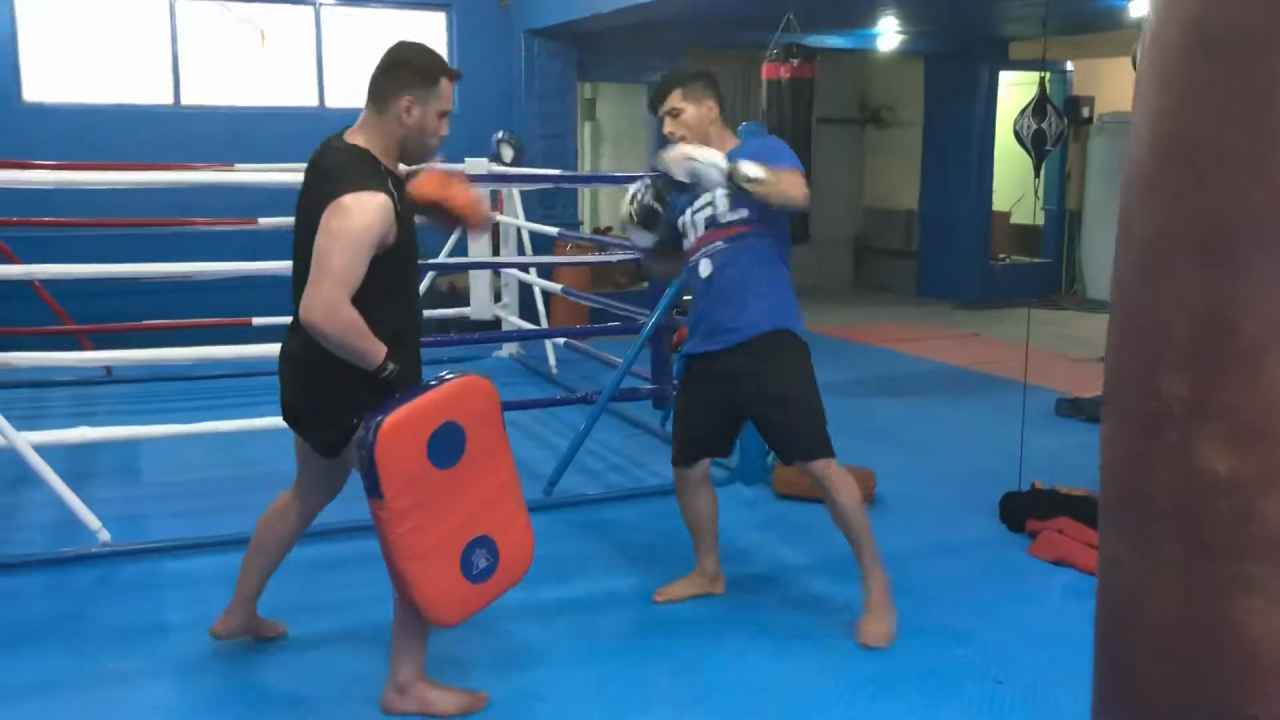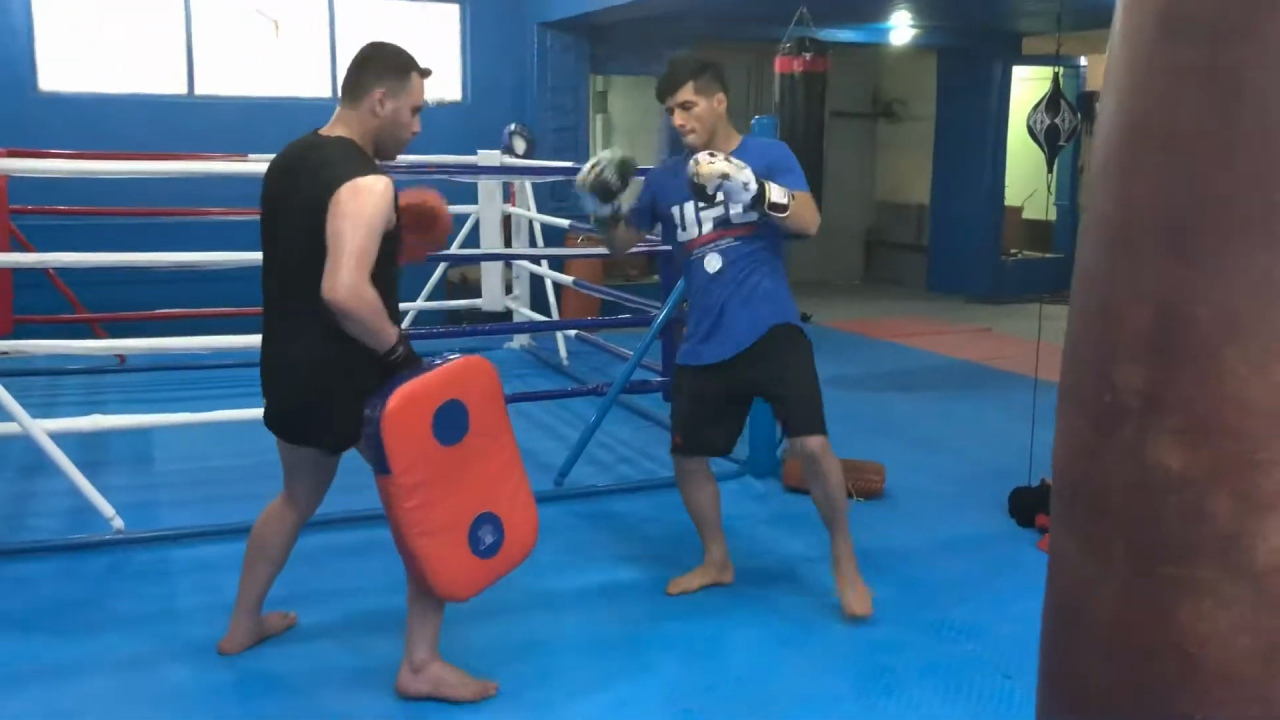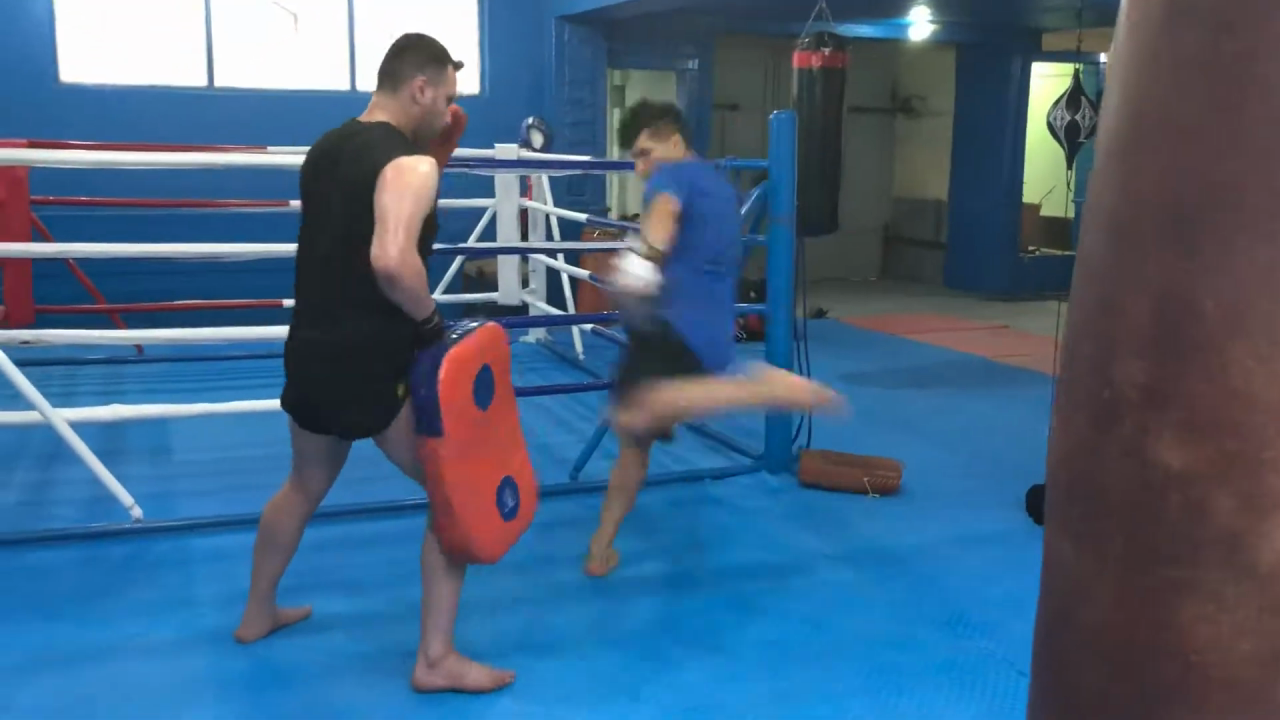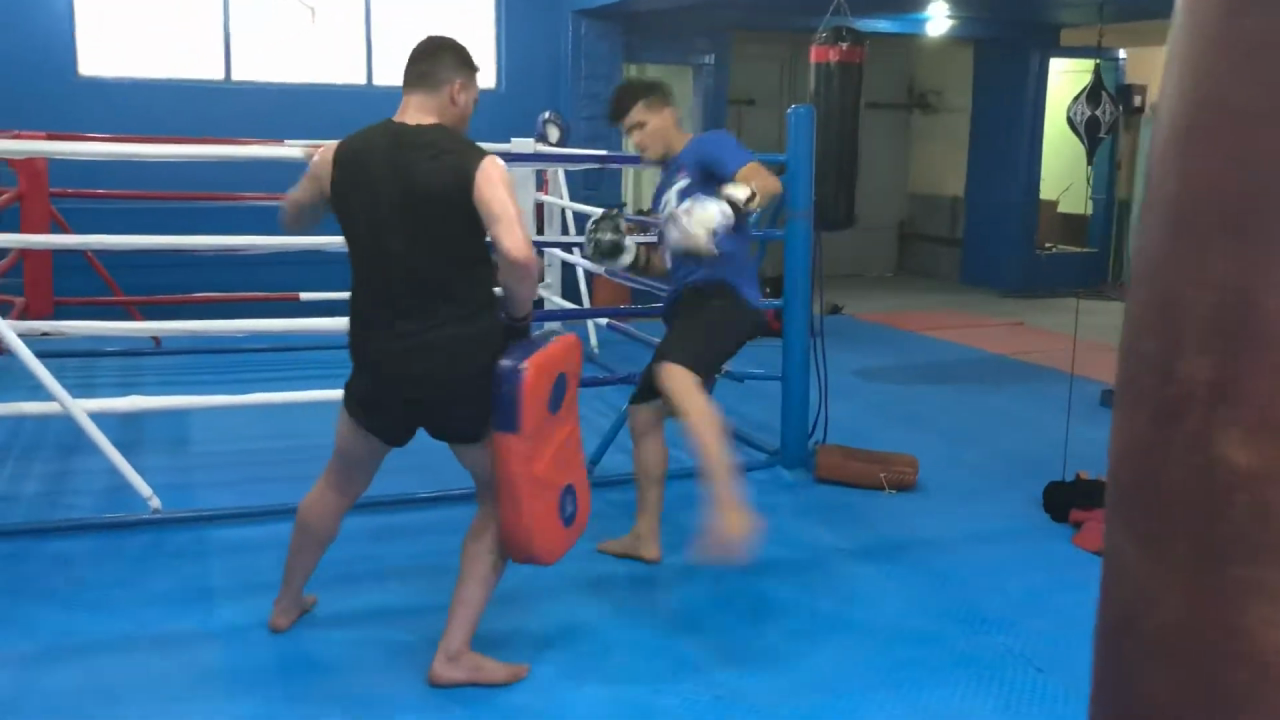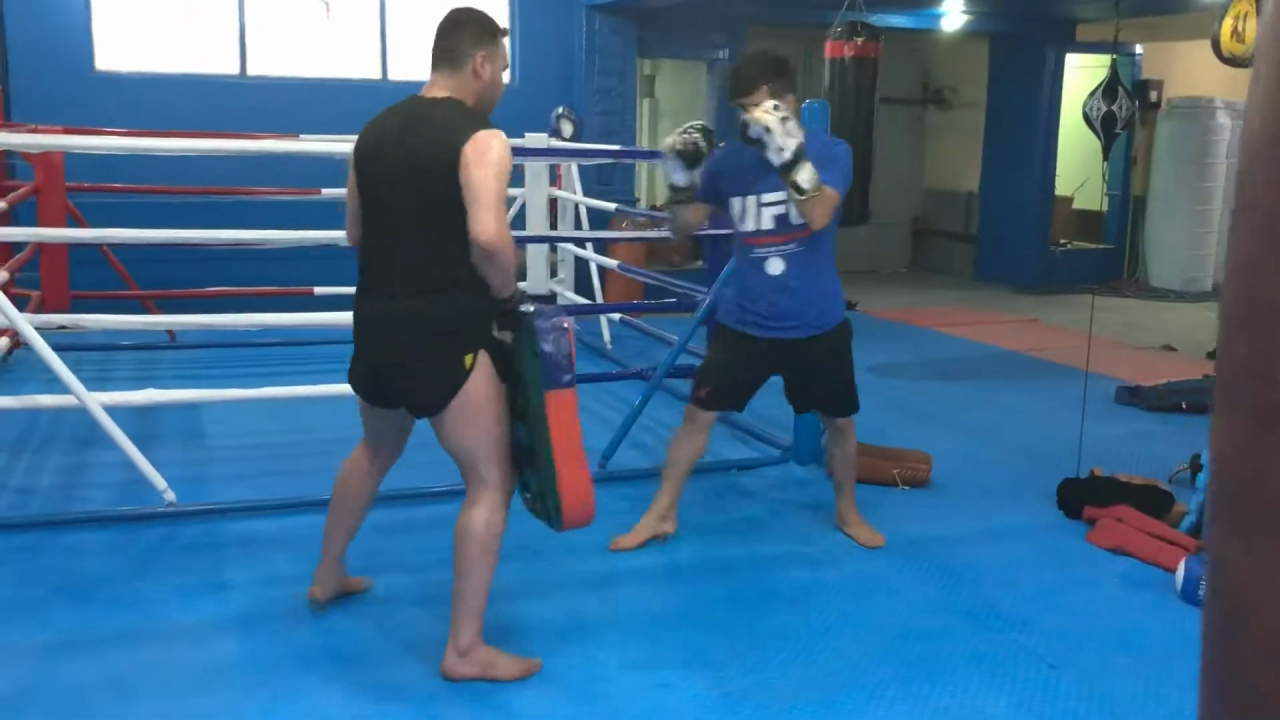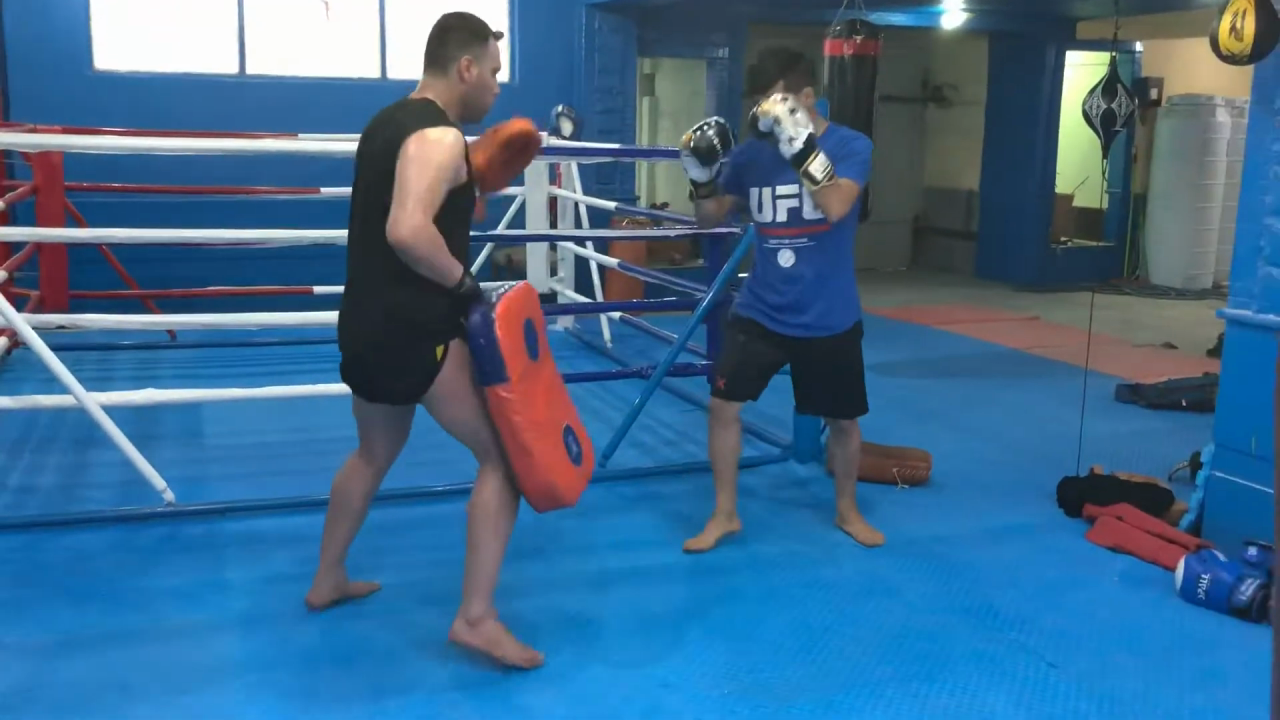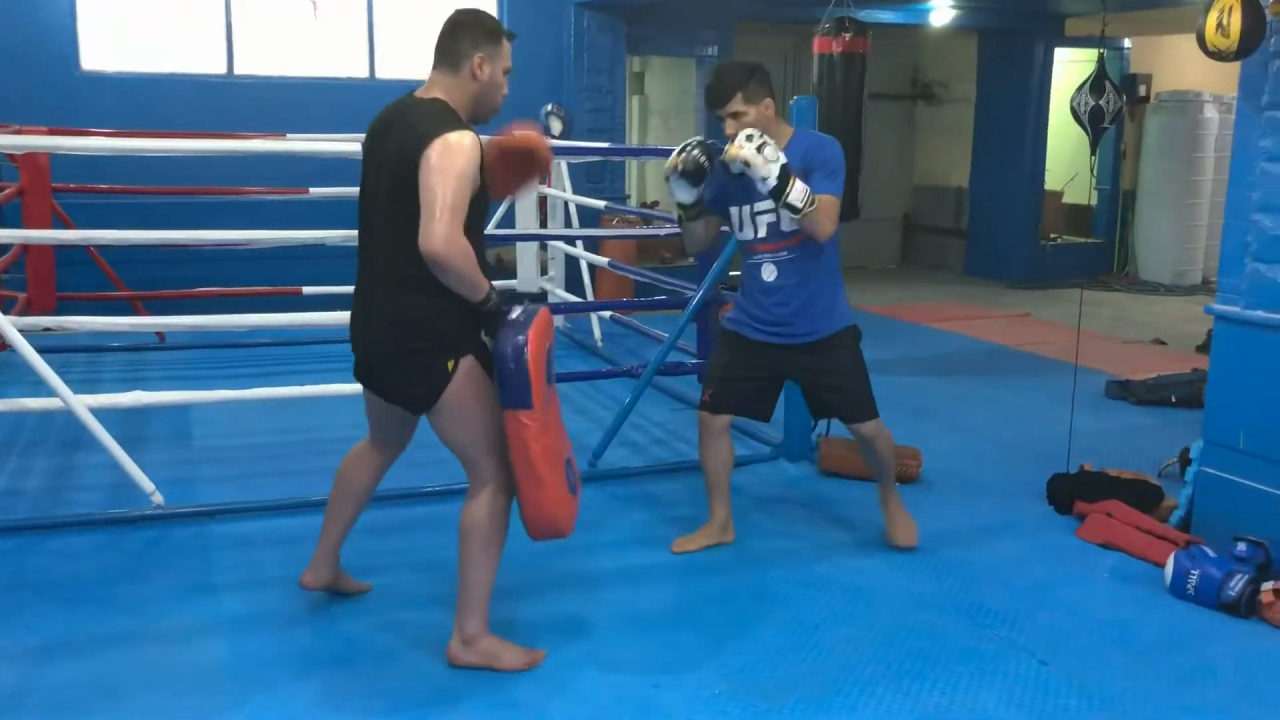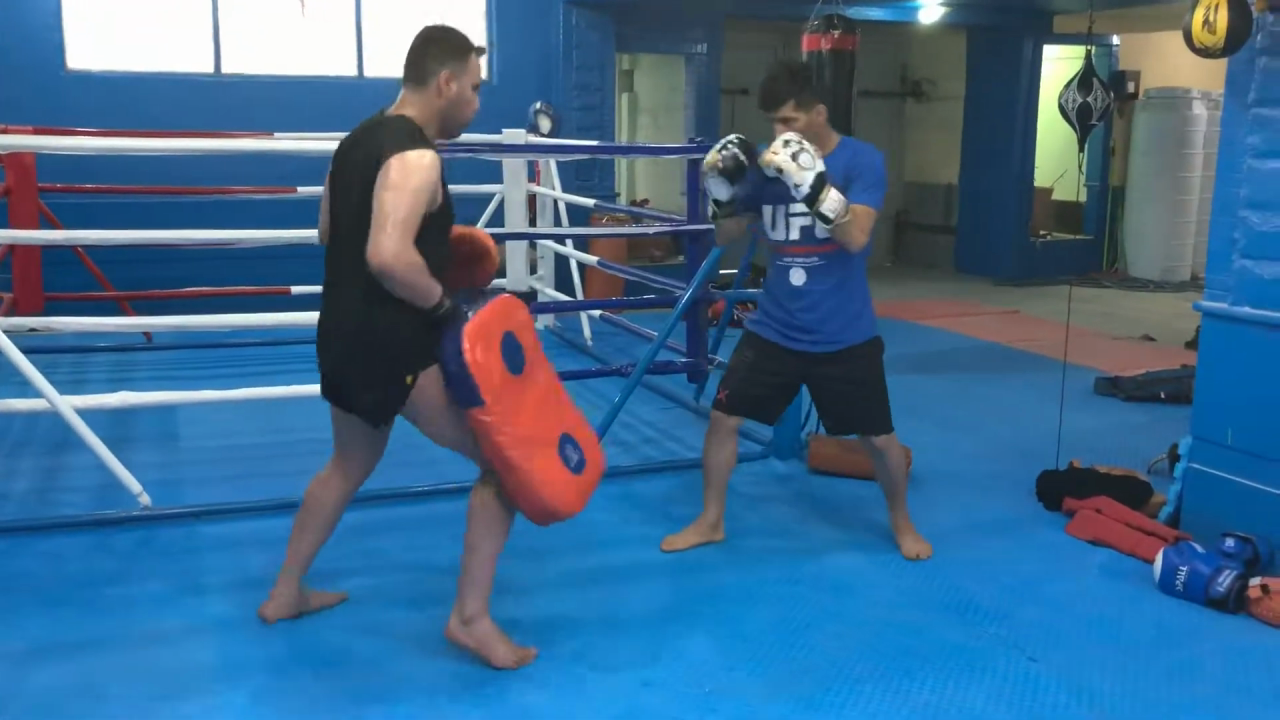
dt=0.3s
person 1, frame 1
left shoulder: (339, 152)
right shoulder: (366, 199)
right elbow: (324, 310)
left wrist: (420, 196)
right wrist: (391, 367)
left hip: (309, 375)
right hip: (354, 383)
left knee: (306, 494)
left ankle: (237, 617)
person 1, frame 2
left shoulder: (290, 160)
right shoulder: (366, 183)
right elbow: (344, 292)
right wrist: (398, 350)
left hip: (287, 367)
right hip: (346, 372)
left knee: (298, 498)
left ankle: (243, 624)
right ankle: (421, 667)
person 1, frame 3
left shoulder: (326, 149)
right shoulder: (412, 163)
right elbow: (392, 261)
right wrist: (431, 322)
left hip: (312, 353)
right hip: (378, 360)
left knee: (302, 487)
left ankle: (258, 613)
right ankle: (436, 659)
person 1, frame 4
left shoulder: (341, 154)
right shoulder: (478, 165)
left elbow: (291, 217)
right elbow: (518, 254)
right wrist: (521, 315)
left hip: (380, 361)
right hip: (465, 359)
left knee: (339, 485)
right knee: (504, 496)
left ankle: (286, 603)
right ankle: (454, 654)
person 1, frame 5
left shoulder: (377, 130)
right shoulder: (482, 138)
left elbow: (357, 232)
right elbow: (488, 238)
right wrist: (508, 294)
left hip: (378, 327)
right hip: (446, 335)
left knee: (375, 451)
right knee: (491, 481)
left ankle: (327, 576)
right ankle: (465, 648)
person 1, frame 6
left shoulder: (385, 123)
right shoulder: (439, 136)
right elbow: (407, 232)
left wrist: (476, 179)
right wrist: (464, 284)
left hip: (365, 321)
right hip: (419, 326)
left knee: (374, 453)
right knee: (503, 455)
left ankle: (328, 580)
right ankle: (476, 617)
person 1, frame 7
left shoulder: (391, 119)
right shoulder: (456, 139)
right elbow: (440, 245)
right wrist: (489, 297)
left hip: (377, 319)
right hip: (433, 332)
left knee: (382, 444)
right knee: (493, 473)
left ankle: (323, 565)
right ankle: (471, 637)
person 1, frame 8
left shoulder: (358, 141)
right shoulder: (416, 158)
right elbow: (387, 258)
right wrist: (443, 304)
left hip: (343, 336)
right hip: (398, 344)
left knee: (350, 465)
left ankle: (285, 594)
right ankle: (471, 617)
person 2, frame 1
left shoulder: (762, 152)
right shoulder: (683, 186)
left elbow: (795, 195)
right elbow: (667, 261)
left wrist: (724, 166)
right wrist: (649, 224)
left hip: (768, 336)
right hip: (705, 346)
left knee: (818, 463)
right knee: (689, 465)
left ankle: (873, 585)
right ankle: (709, 571)
person 2, frame 2
left shoulder: (768, 154)
right shoulder: (665, 179)
left elbow: (808, 222)
right elbow: (620, 244)
left wrist: (744, 183)
right wrist: (601, 203)
left hip: (770, 330)
right hip: (703, 346)
left knee: (812, 445)
right knee: (688, 458)
left ankle: (845, 564)
right ankle: (716, 560)
person 2, frame 3
left shoulder: (678, 177)
right shoulder: (716, 192)
left elbow: (659, 219)
left wrist: (633, 266)
left hip: (677, 326)
right hip: (705, 341)
left knee: (638, 419)
right knee: (632, 432)
left ankle: (780, 388)
right ankle: (602, 543)
person 2, frame 4
left shoulder: (710, 147)
right shoulder: (670, 183)
left elbow: (769, 184)
left wrist: (720, 210)
right wrist: (626, 254)
left hip: (719, 294)
right hip: (693, 302)
left knee: (673, 377)
right knee: (644, 414)
left ankle: (729, 505)
right ankle: (644, 533)
person 2, frame 5
left shoulder: (829, 151)
right shoulder: (729, 159)
left elbow: (818, 217)
right elbow: (684, 229)
left wrist: (786, 151)
right wrist: (681, 177)
left hip: (817, 323)
right hip: (744, 322)
left knee: (840, 421)
right knee: (698, 414)
left ankle: (846, 511)
right ankle: (661, 515)
person 2, frame 6
left shoulder: (850, 145)
right shoulder: (752, 152)
left elbow: (836, 206)
right elbow: (710, 218)
left wrist: (800, 142)
right wrist: (701, 172)
left hip: (830, 318)
right hip: (760, 312)
left knee: (844, 420)
right knee: (723, 405)
left ankle: (847, 509)
right ankle: (725, 514)
person 2, frame 7
left shoulder: (820, 150)
right shoulder: (727, 166)
left elbow: (823, 227)
right elbow: (697, 244)
left wrist: (775, 173)
right wrist: (686, 196)
left hip: (822, 327)
right hip: (751, 327)
left knee: (865, 425)
right knee: (712, 419)
left ankle: (893, 506)
right ankle: (718, 522)
person 2, frame 8
left shoulder: (863, 160)
right shoulder: (768, 164)
left elbow: (856, 237)
right elbow: (726, 238)
left wrist: (810, 179)
right wrist: (722, 189)
left hip: (845, 336)
right hip: (774, 331)
left knee: (879, 438)
right knee: (723, 419)
left ankle: (902, 522)
right ankle: (710, 521)
